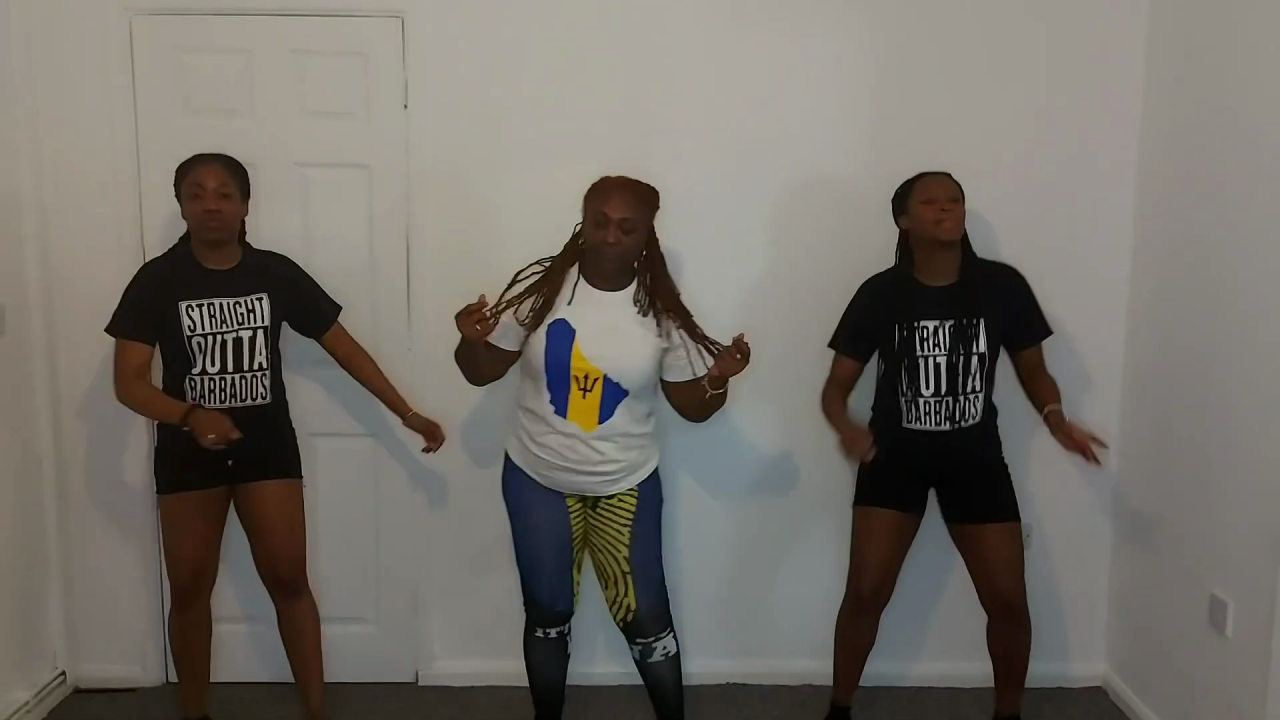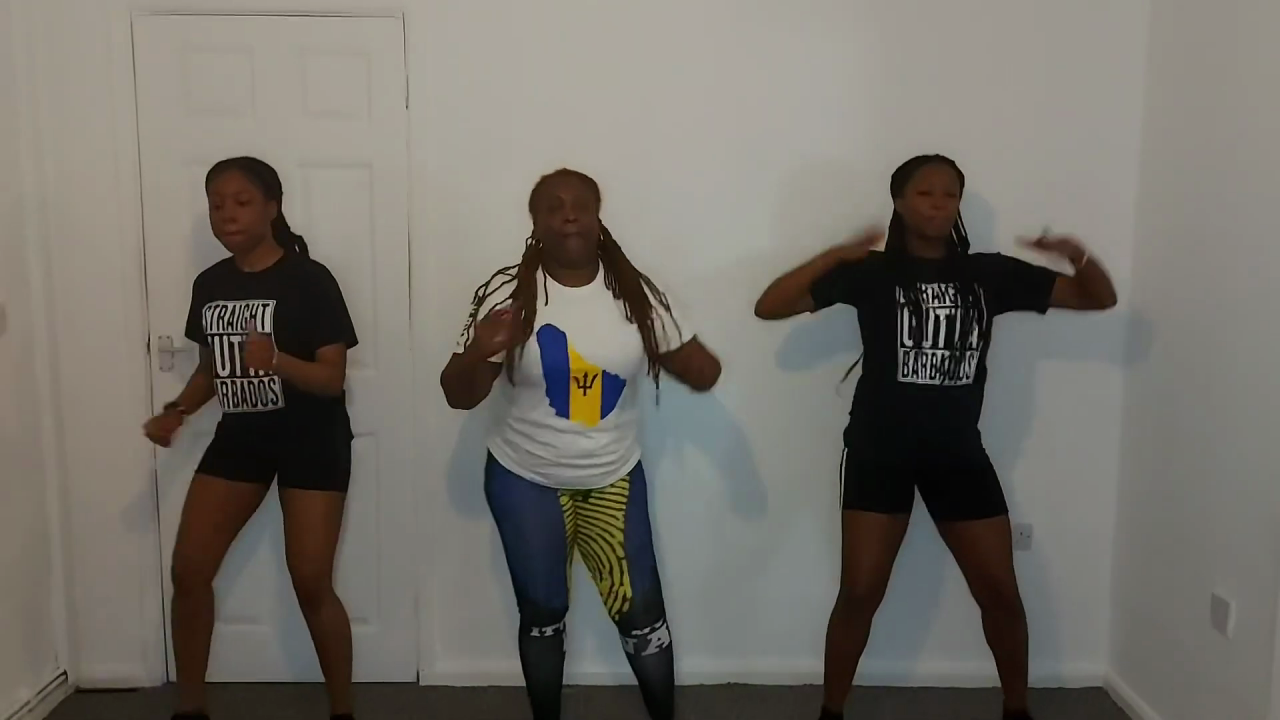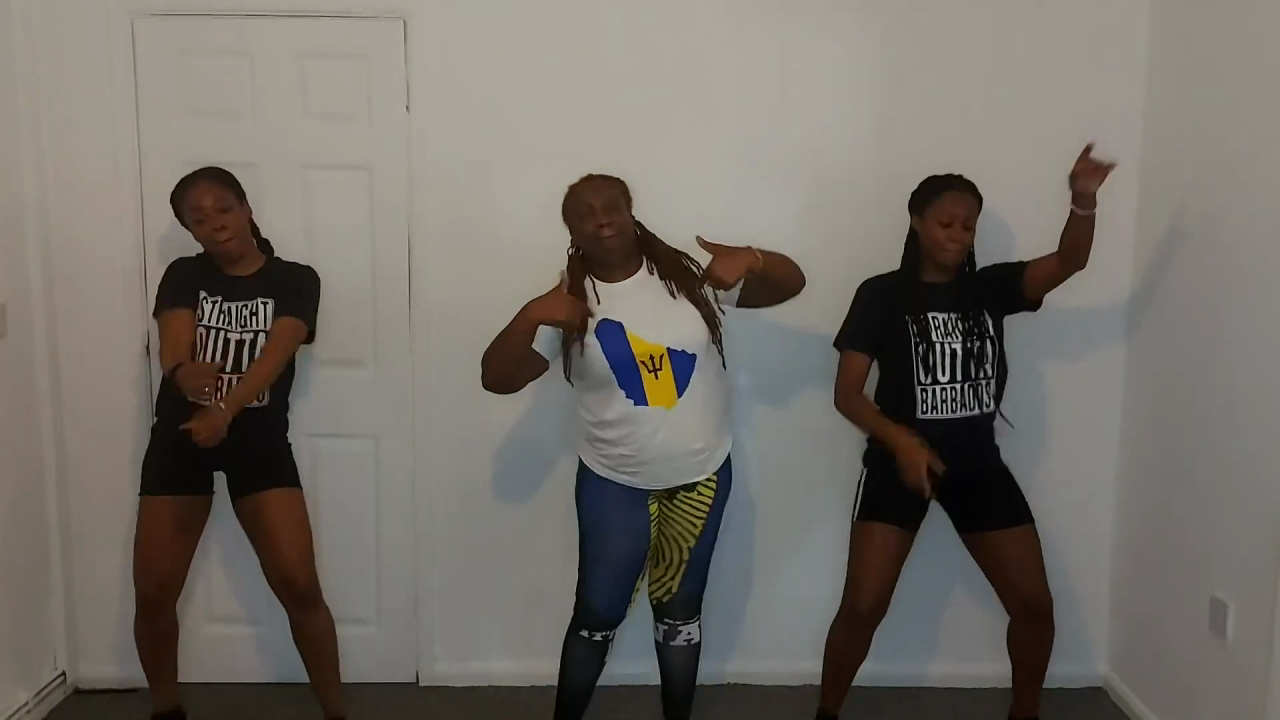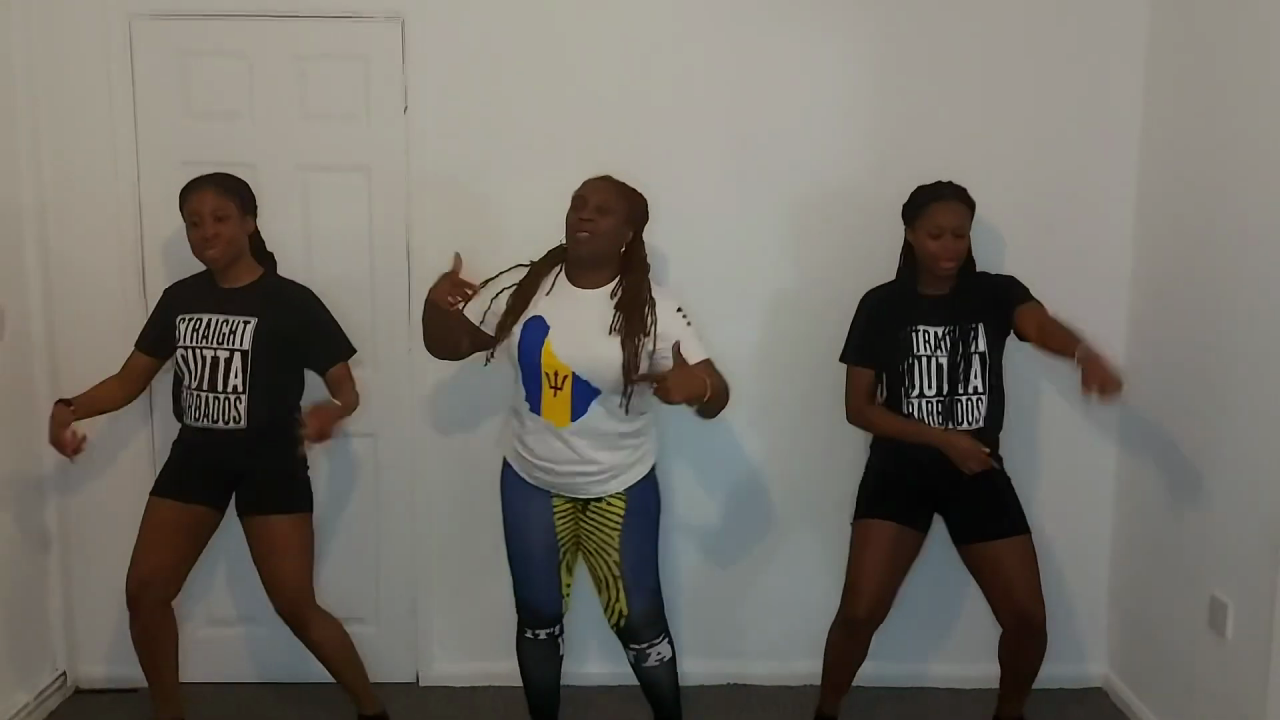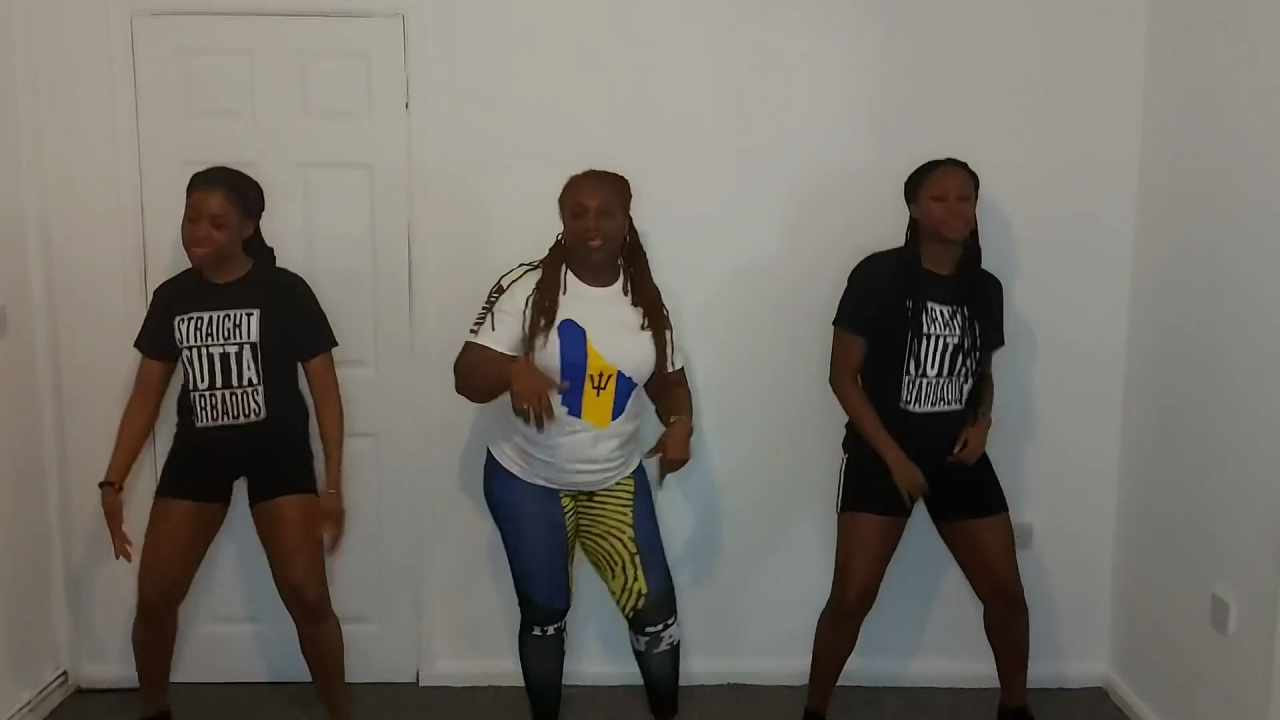
dt=0.7s
person 1, frame 1
left shoulder: (1003, 285)
right shoulder: (880, 294)
left elbow: (1032, 368)
right elbow: (837, 385)
left wrist: (1057, 420)
right wrist: (844, 425)
left hip: (976, 459)
right hip: (896, 457)
left knee: (1007, 600)
right knee: (865, 593)
person 1, frame 2
left shoulder: (989, 273)
right shoulder: (867, 270)
left elbow: (1099, 296)
right elbow: (769, 307)
left wrist: (1079, 256)
right wrist: (835, 254)
left hip: (958, 452)
right hip: (878, 450)
left knee: (1001, 592)
right knee: (859, 595)
person 1, frame 3
left shoulder: (991, 287)
right shoulder: (881, 296)
left elbow: (1069, 262)
right elbow: (846, 393)
left wrist: (1083, 199)
right wrist: (899, 441)
left hip: (978, 466)
right hip: (901, 464)
left knee: (1034, 606)
right knee: (861, 609)
person 1, frame 4
left shoulder: (997, 293)
right shoulder: (881, 306)
left elbow: (1043, 329)
right elbow: (859, 408)
left wrist: (1087, 357)
right wrist: (942, 440)
left hip: (980, 472)
right hip: (900, 468)
left knee: (1027, 618)
right knee: (860, 612)
person 1, frame 5
left shoulder: (985, 289)
right shoulder: (878, 276)
right elbow: (843, 375)
left wrist: (981, 422)
right wrist: (893, 457)
left hip: (957, 454)
right hip: (883, 452)
left knee: (1006, 591)
right knee: (851, 598)
person 2, frame 1
left shoulder: (276, 274)
right shoulder: (157, 280)
left elbow: (340, 344)
right elbow: (128, 383)
left wrist: (406, 412)
right wrist: (189, 416)
left hip: (267, 439)
right hip: (189, 445)
left knee: (287, 581)
right knee: (188, 587)
person 2, frame 2
left shoulder: (311, 280)
right shoulder: (211, 284)
left elbow: (333, 377)
right elbow: (213, 368)
left wrist: (280, 363)
right wrist: (175, 410)
left hip: (313, 441)
right hip: (239, 438)
left knee: (313, 586)
right knee: (188, 571)
person 2, frame 3
left shoulder: (296, 281)
right shoulder: (182, 276)
left elbow: (274, 356)
right elbow: (174, 354)
left wrist: (225, 411)
right wrist: (186, 374)
left hip: (259, 442)
right hip: (179, 442)
left knee: (300, 586)
right knee: (153, 592)
person 2, frame 4
left shoulder: (291, 302)
right shoulder: (179, 298)
left elbow: (347, 388)
right elbow: (131, 379)
left wrist: (329, 414)
right wrist: (70, 407)
left hip: (271, 462)
right hip: (194, 460)
left knee: (295, 607)
right knee: (144, 591)
person 2, frame 5
left shoulder: (286, 292)
right shoulder: (172, 297)
left elbow: (325, 388)
right elbow: (147, 394)
left wrist: (332, 486)
right wrist: (114, 482)
left hip: (277, 453)
right hip: (197, 456)
left knee: (308, 597)
right knee: (154, 597)
person 3, frame 1
left shoulder: (661, 309)
right shoulder: (537, 286)
left elbow: (690, 405)
right elbow: (483, 371)
left wrist: (718, 380)
right wrist: (470, 340)
left hip: (626, 488)
right hip: (537, 482)
left knee: (645, 616)
right knee: (548, 614)
person 3, frame 2
left shoulder: (635, 292)
right shoulder: (506, 293)
left elbow: (690, 366)
right elbow: (459, 396)
left wrist: (701, 366)
right wrist: (483, 347)
left hip: (614, 479)
right hip: (525, 480)
left knee: (642, 610)
right knee: (542, 613)
person 3, frame 3
left shoulder: (690, 275)
right shoulder: (567, 305)
left elbow: (790, 281)
right elbow: (498, 379)
left wrist: (751, 261)
right wrist: (528, 317)
left hip: (701, 475)
right hip: (614, 482)
left knee: (678, 607)
right knee: (597, 613)
person 3, frame 4
left shoulder: (653, 309)
right shoulder: (521, 286)
left elbow: (715, 396)
right elbow: (449, 345)
left wrist: (696, 388)
right wrist: (438, 305)
left hip: (620, 488)
right hip: (531, 484)
left knee: (640, 620)
right knee: (538, 616)
person 3, frame 5
left shoulder: (648, 302)
right shoulder: (525, 289)
left elbow: (670, 383)
right elbow: (467, 377)
left wrist: (680, 425)
right wrist: (515, 375)
left hip: (616, 481)
right hip: (527, 481)
left knee: (654, 605)
right knee: (544, 613)
